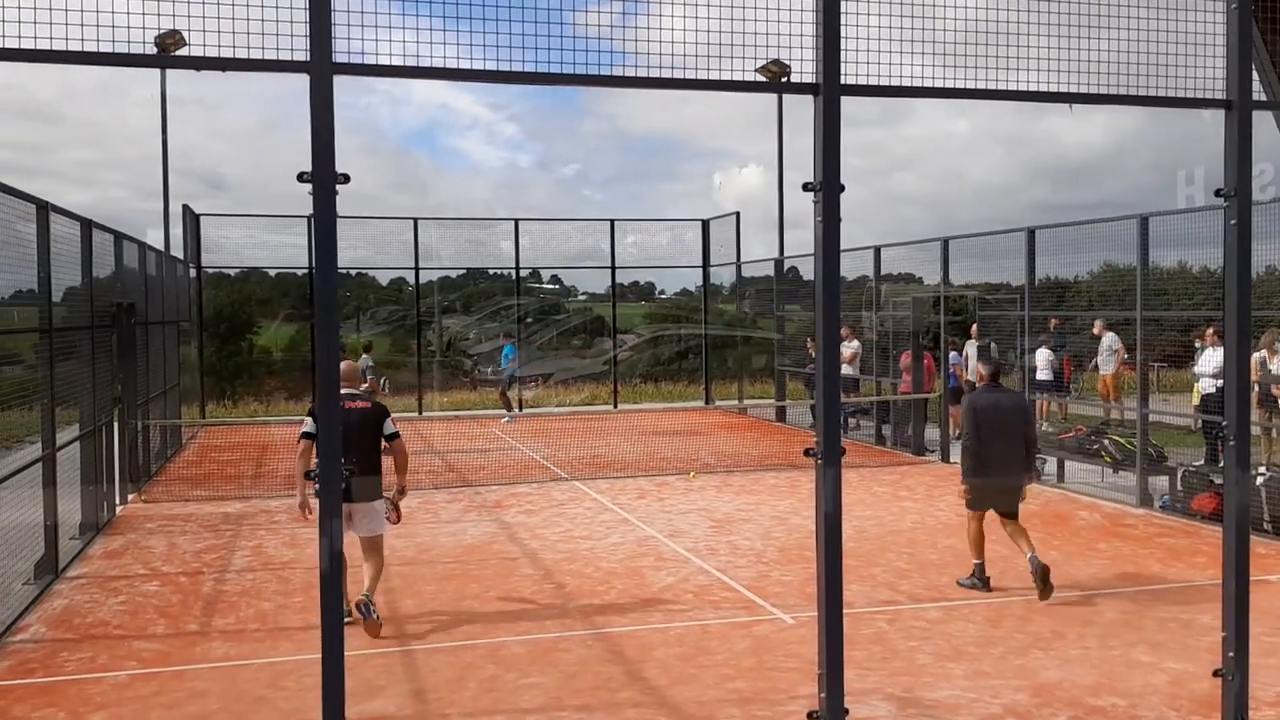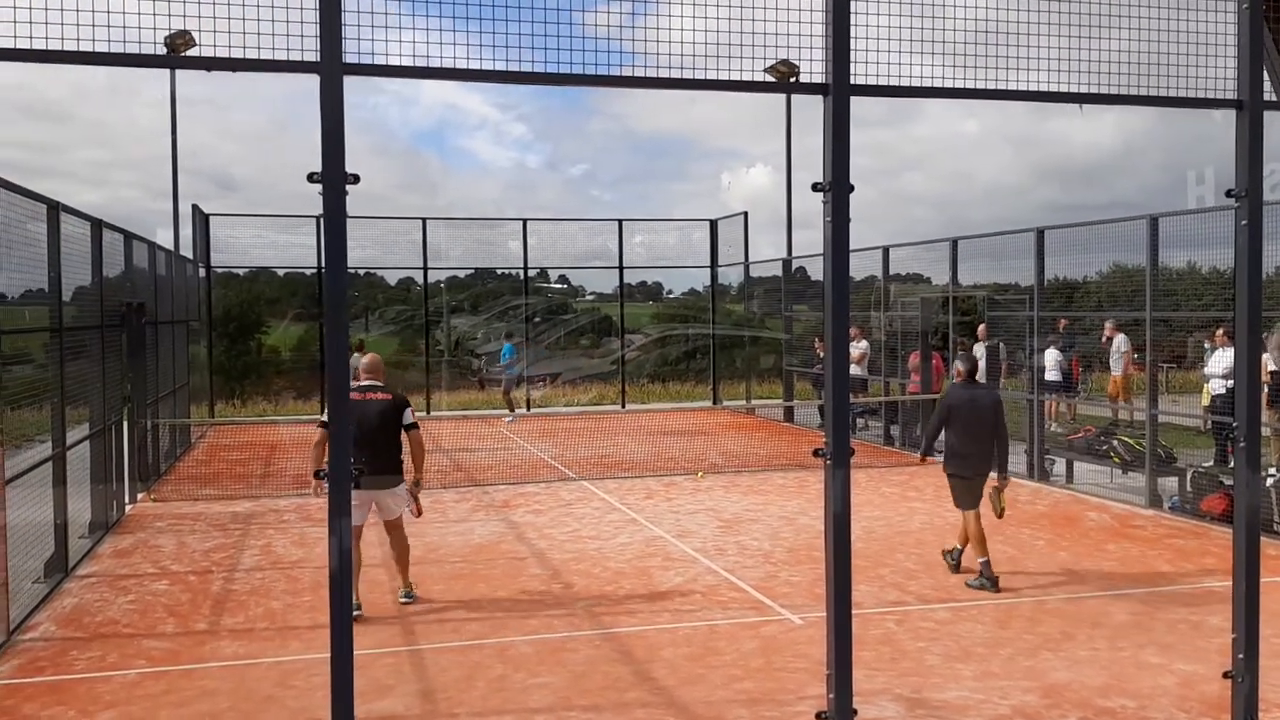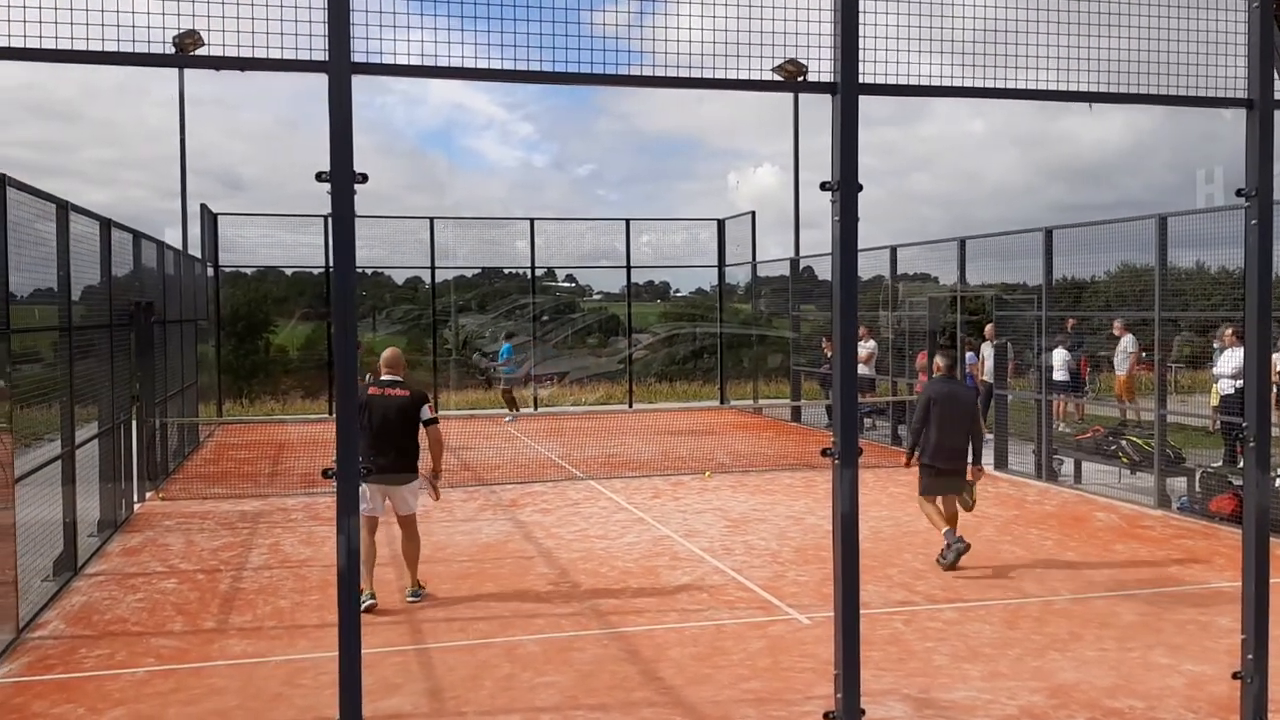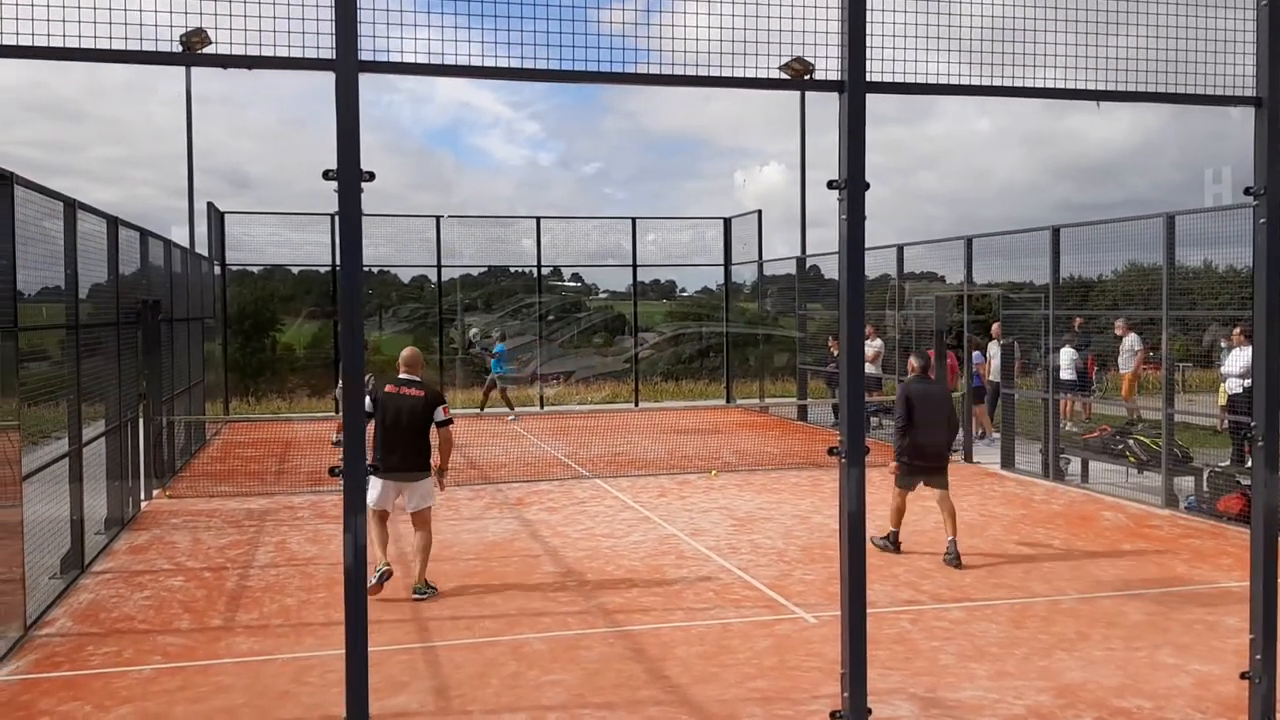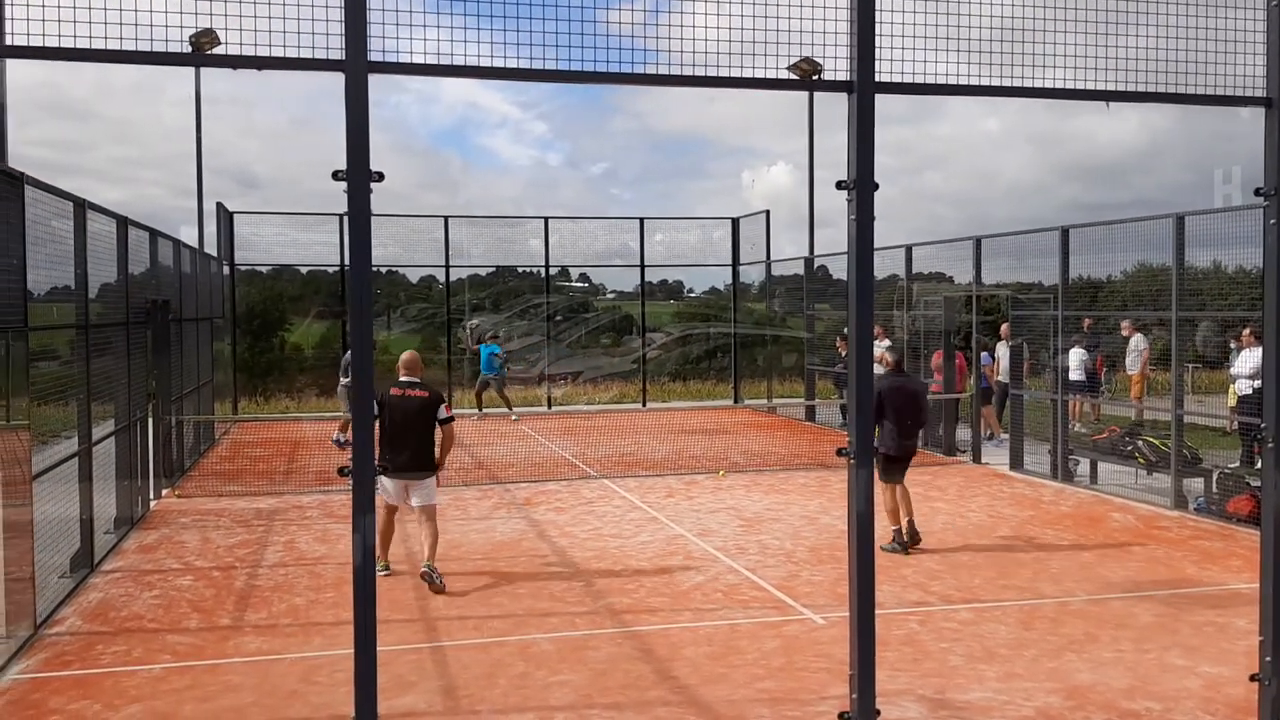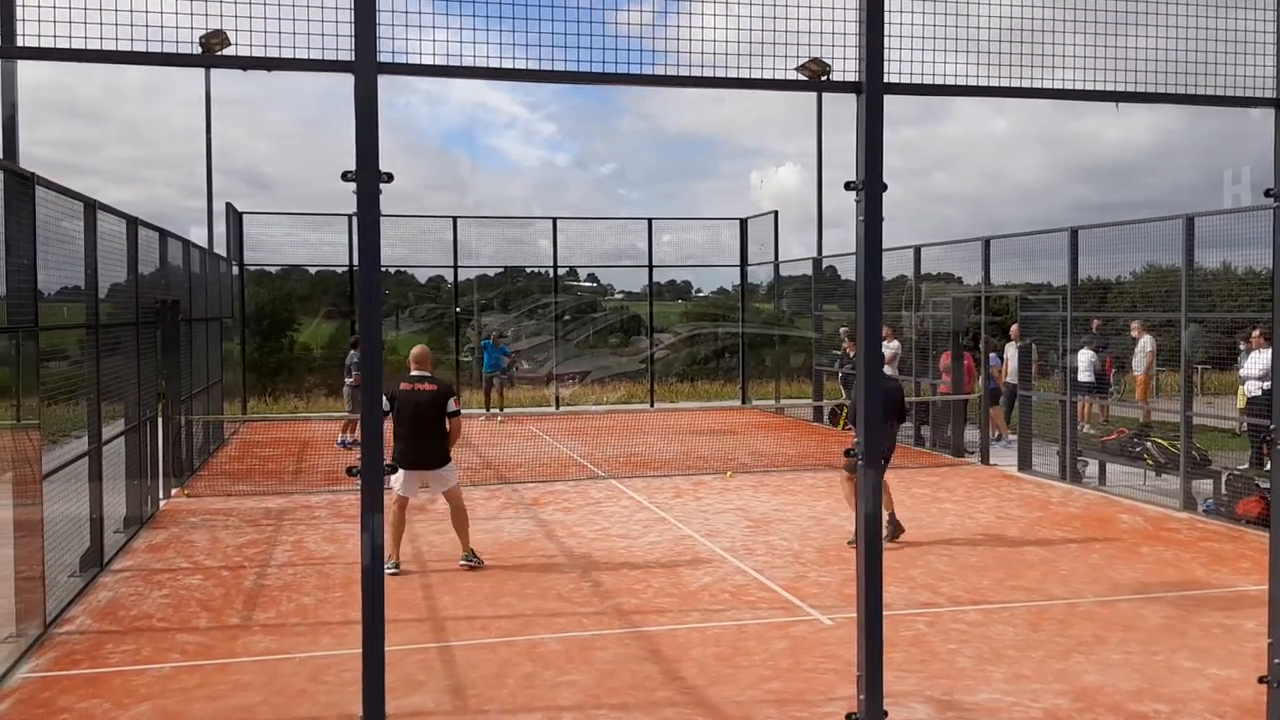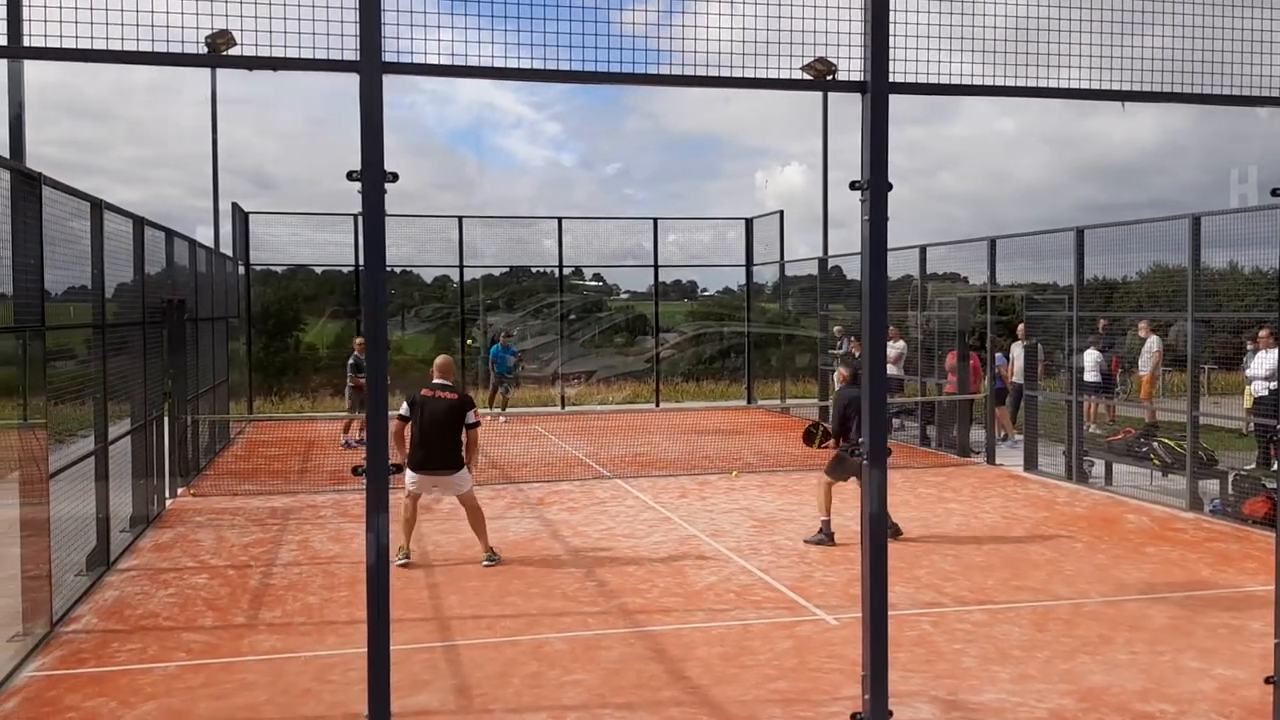
dt=0.3s
person 1, frame 1
left shoulder: (319, 409)
right shoulder: (378, 409)
left elbow: (303, 452)
right elbow: (399, 450)
left wrist: (301, 493)
right wrist: (401, 483)
right hip: (368, 489)
right knee: (372, 552)
left ankle: (343, 606)
right ankle: (367, 597)
person 1, frame 2
right shoulder: (399, 400)
left elbow: (319, 441)
right elbow: (416, 441)
left wrist: (317, 476)
right wrist: (418, 477)
left hip: (352, 480)
right hip: (389, 478)
left knee: (351, 539)
right knee: (396, 531)
left ankle: (353, 599)
right ankle: (406, 588)
person 1, frame 3
left shoulder: (363, 394)
right shoulder: (417, 396)
right elbow: (435, 436)
right wrist: (436, 472)
left hip: (369, 473)
right hip: (404, 473)
left knee: (367, 531)
right knee: (408, 528)
left ankle: (367, 591)
right ankle: (413, 586)
person 1, frame 4
left shoulder: (378, 391)
right shoulder: (433, 396)
right elbow: (446, 437)
right wrist: (442, 469)
left hip: (382, 469)
right hip: (417, 471)
left knee: (377, 519)
right knee: (422, 526)
left ankle: (382, 564)
right ankle: (420, 584)
person 1, frame 5
left shoulder: (382, 395)
right shoulder: (435, 396)
right elbow: (448, 435)
right wrist: (440, 463)
left hip: (390, 467)
right hip: (423, 469)
left knee: (388, 510)
right knee: (428, 522)
left ankle: (382, 562)
right ankle: (428, 564)
person 1, frame 6
left shoulder: (394, 390)
right shoulder: (445, 389)
right elbow: (456, 427)
left hip: (404, 459)
right hip: (437, 460)
left knee: (398, 505)
right knee: (456, 503)
left ankle: (393, 560)
right ankle: (467, 553)
person 1, frame 7
left shoulder: (415, 396)
right shoulder: (464, 400)
left elbow: (397, 430)
right elbow: (472, 437)
left wrist: (402, 456)
right wrist: (470, 462)
left hip: (419, 464)
right hip: (450, 466)
left knee: (411, 499)
right knee: (472, 505)
left ankle: (404, 551)
right ankle: (487, 552)
person 2, frame 1
left shoulder: (974, 400)
right shoulder: (1018, 400)
left elbow: (969, 443)
right elbow: (1031, 439)
left wrist: (966, 479)
right wrist: (1029, 470)
left hip: (984, 473)
right hip: (1014, 474)
left knee: (975, 518)
right knee: (1011, 523)
left ankle: (980, 575)
right ankle: (1036, 564)
person 2, frame 2
left shoulder: (951, 396)
right shoulder: (992, 396)
left elbow: (934, 428)
right elbow: (1002, 437)
left wrist: (924, 452)
right wrist: (1002, 471)
left hip: (958, 465)
right hip: (982, 466)
left knee: (971, 515)
right knee: (970, 511)
left ankle: (987, 575)
right ankle: (956, 556)
person 2, frame 3
left shoulder: (930, 388)
right shoulder: (967, 392)
left elbow: (918, 425)
right elbow: (976, 430)
left wrist: (909, 452)
right wrist: (977, 463)
left hip: (933, 456)
right hip: (958, 457)
left knee: (926, 502)
right knee: (949, 502)
left ankle: (956, 541)
right ankle: (949, 553)
person 2, frame 4
left shoulder: (906, 388)
right shoulder: (943, 390)
left elbow: (901, 426)
right elbow: (953, 424)
left wrist: (896, 457)
right wrist: (946, 447)
left hip: (912, 454)
right hip: (938, 454)
left knee: (899, 494)
right knee: (943, 499)
left ankle: (892, 540)
right ankle: (952, 549)
person 2, frame 5
left shoulder: (882, 384)
right shoulder: (917, 384)
left elbow: (872, 417)
right elbow: (924, 417)
left hip: (888, 444)
right hip: (909, 445)
left knee: (888, 489)
right knee: (899, 484)
left ankle: (899, 540)
right ankle: (910, 529)
person 2, frame 6
right shoulder: (896, 386)
left elbow: (854, 416)
right elbow: (901, 416)
right hip: (888, 442)
left knee: (847, 478)
right knee: (878, 479)
right ankle: (892, 523)
person 2, frame 7
left shoulder: (842, 394)
left elbow: (837, 425)
left wrist: (835, 442)
left hip: (851, 450)
left knee: (824, 483)
left ankle: (826, 532)
right ankle: (889, 525)
